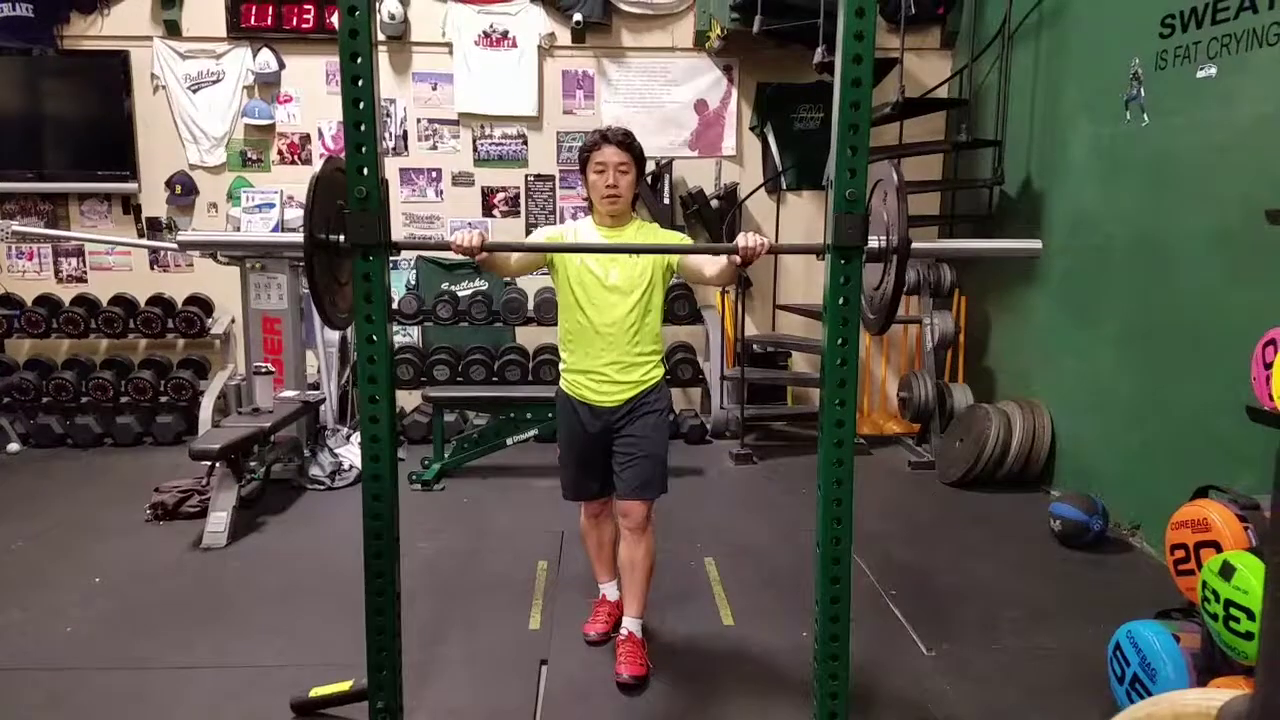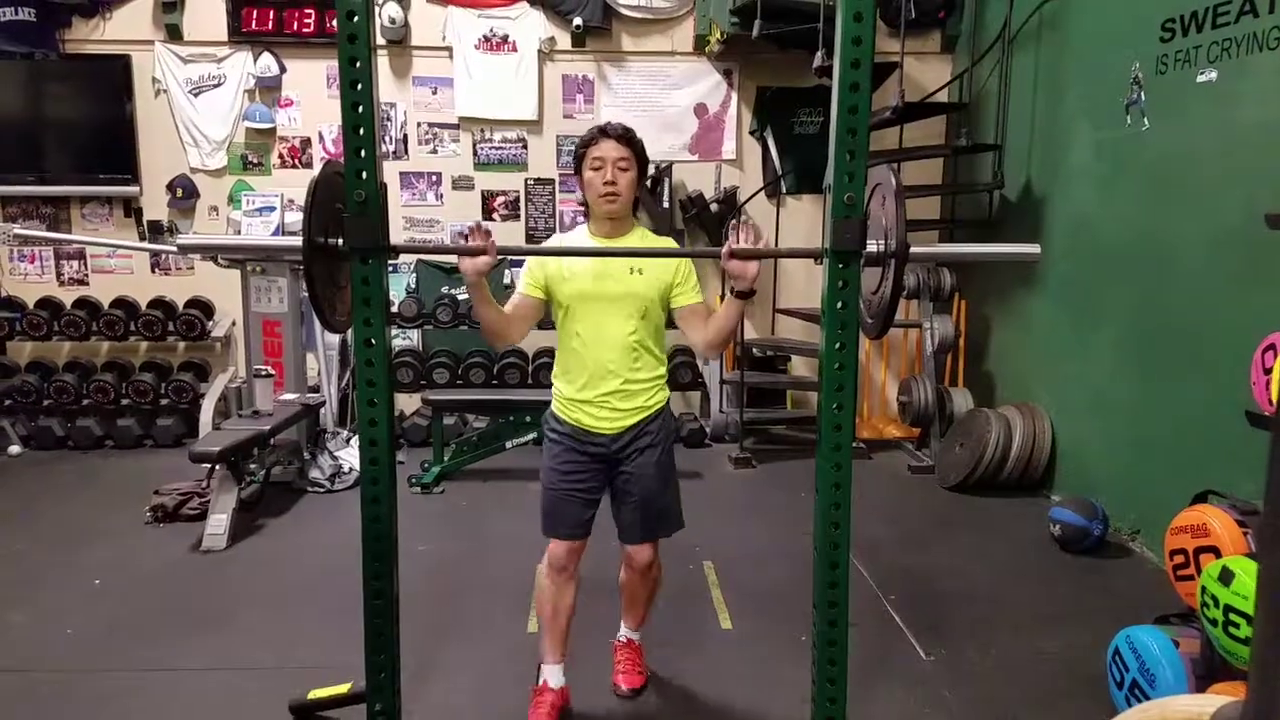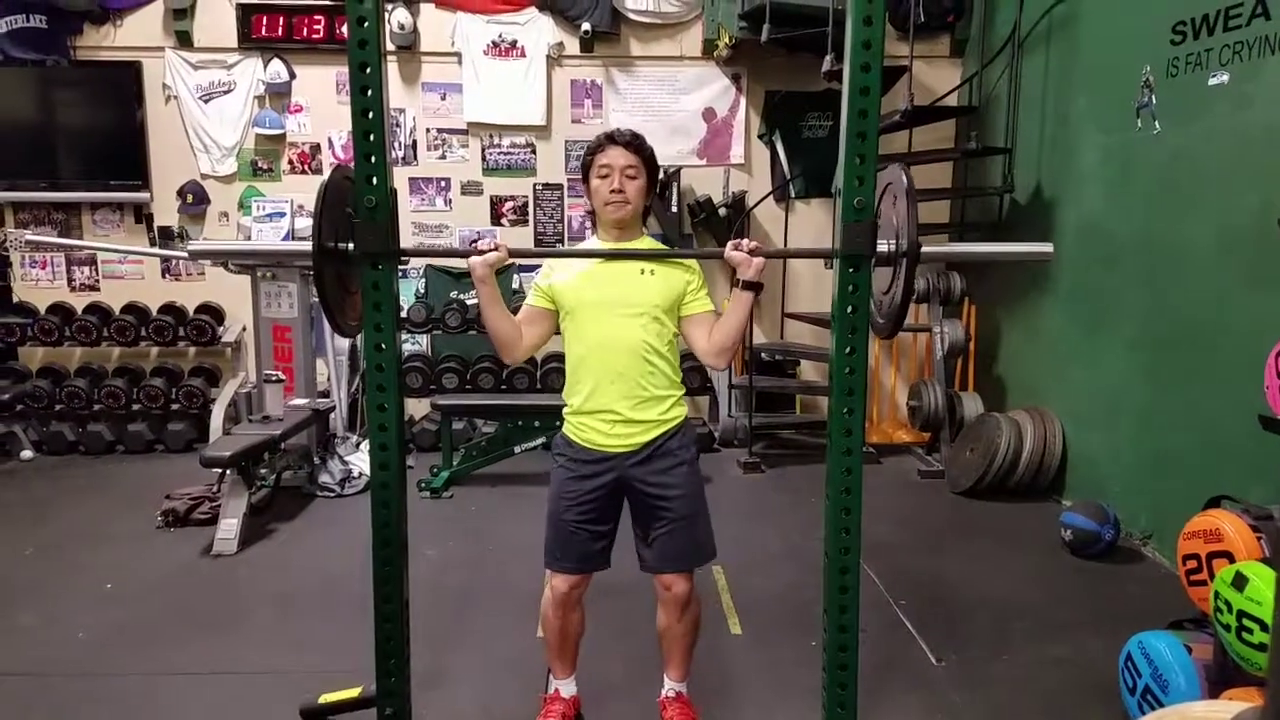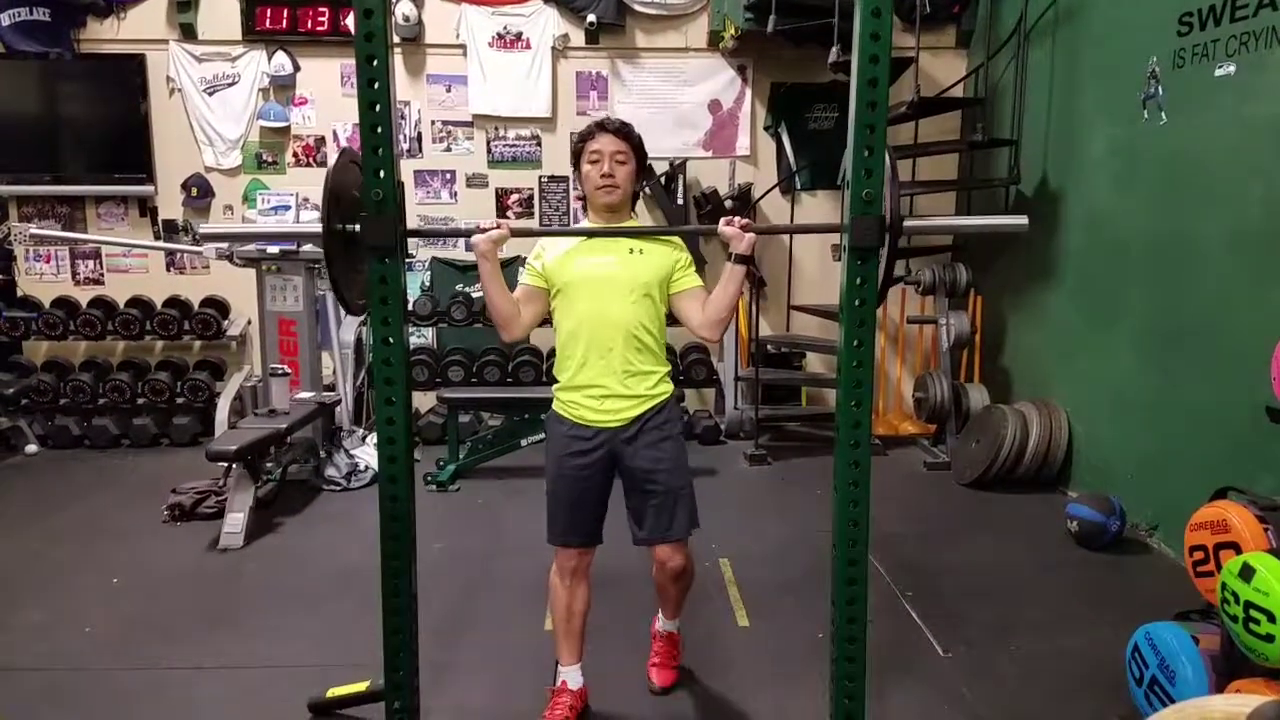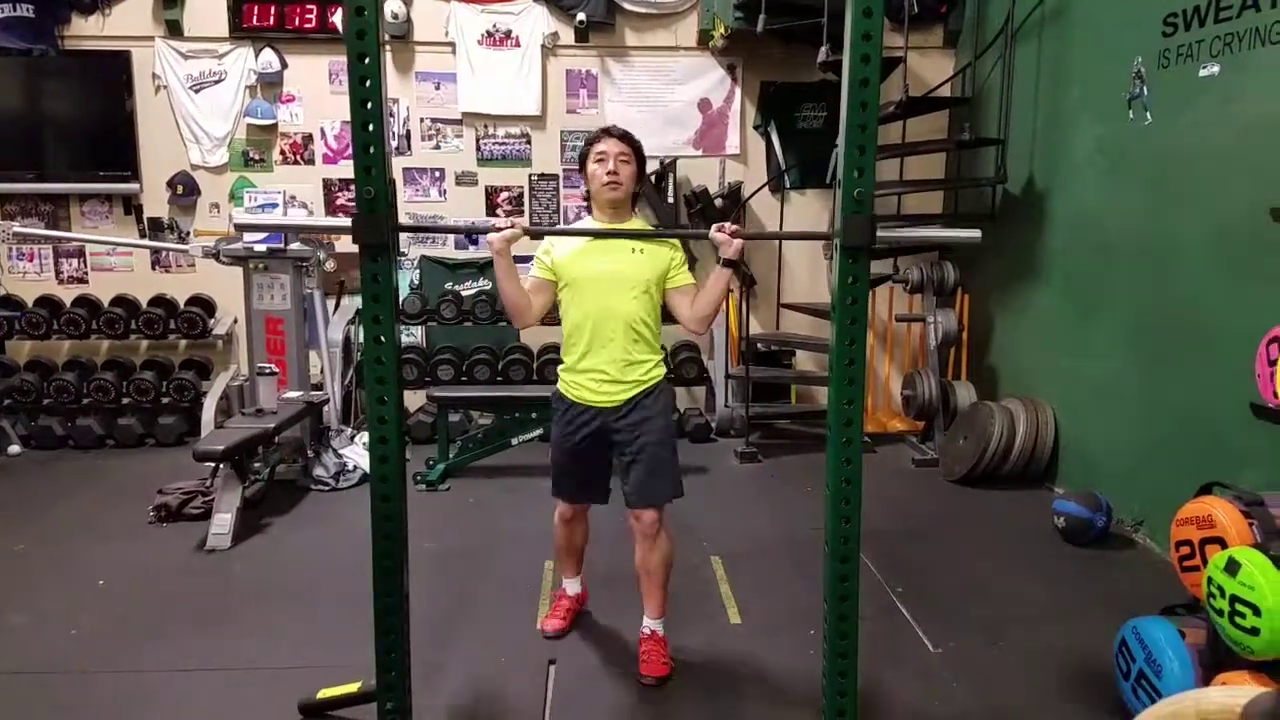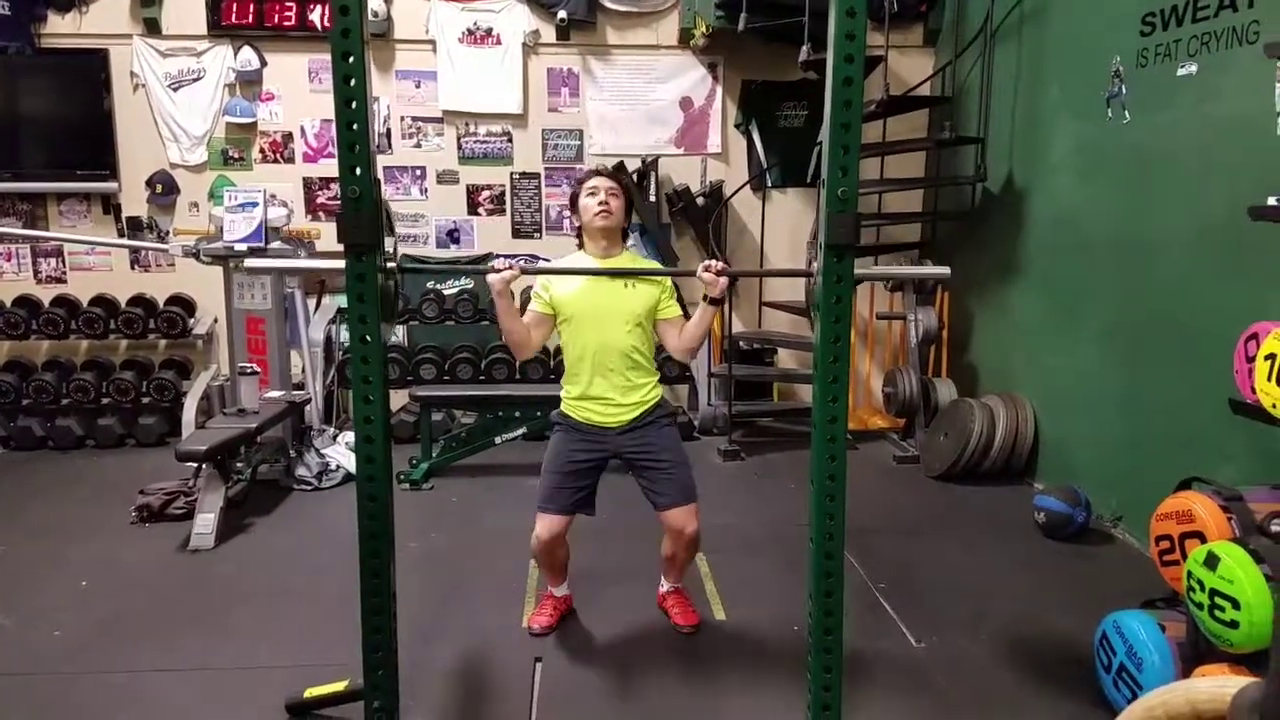
dt=0.7s
person 1, frame 1
left shoulder: (660, 240)
right shoulder: (560, 237)
left elbow: (714, 273)
right elbow: (507, 264)
left wrist: (741, 258)
right wrist: (479, 253)
left hip: (641, 398)
right hip: (579, 398)
left knee: (635, 514)
right knee: (594, 508)
left ankle: (633, 630)
right ankle: (608, 596)
person 1, frame 2
left shoulder: (667, 256)
right shoulder: (553, 253)
left elbow: (709, 342)
right elbow: (506, 335)
left wrist: (741, 288)
right wrist: (476, 282)
left hip: (643, 426)
right hip: (571, 426)
left knee: (641, 555)
right knee: (559, 556)
left ankle: (628, 639)
person 1, frame 3
left shoulder: (679, 267)
right shoulder: (560, 266)
left elbow: (718, 354)
right elbow: (513, 349)
left wrist: (747, 283)
right wrist: (484, 281)
left hip: (664, 446)
right hip: (583, 448)
left knee: (676, 586)
right knee: (565, 585)
person 1, frame 4
left shoulder: (668, 248)
right shoulder: (552, 248)
left elbow: (710, 326)
right elbow: (511, 327)
left wrist: (738, 258)
right wrist: (487, 258)
left hip: (651, 418)
right hip: (575, 422)
left knee: (671, 556)
right knee: (570, 560)
left ankle: (665, 628)
person 1, frame 5
left shoulder: (663, 244)
right shoulder: (558, 243)
left elbow: (696, 320)
right elbow: (523, 315)
left wrist: (725, 262)
right wrist: (502, 257)
left hip: (643, 398)
right hip: (576, 399)
left knee: (649, 519)
right knee: (570, 510)
left ankle: (652, 632)
right ankle: (571, 590)
person 1, frame 6
left shoulder: (653, 276)
right shoulder: (554, 277)
left elbow: (683, 348)
right elbow: (523, 348)
left wrist: (712, 299)
right wrist: (500, 295)
left hip: (646, 418)
right hip: (579, 422)
left knee: (685, 527)
right knee: (546, 535)
left ankle: (670, 589)
right ankle: (558, 593)
